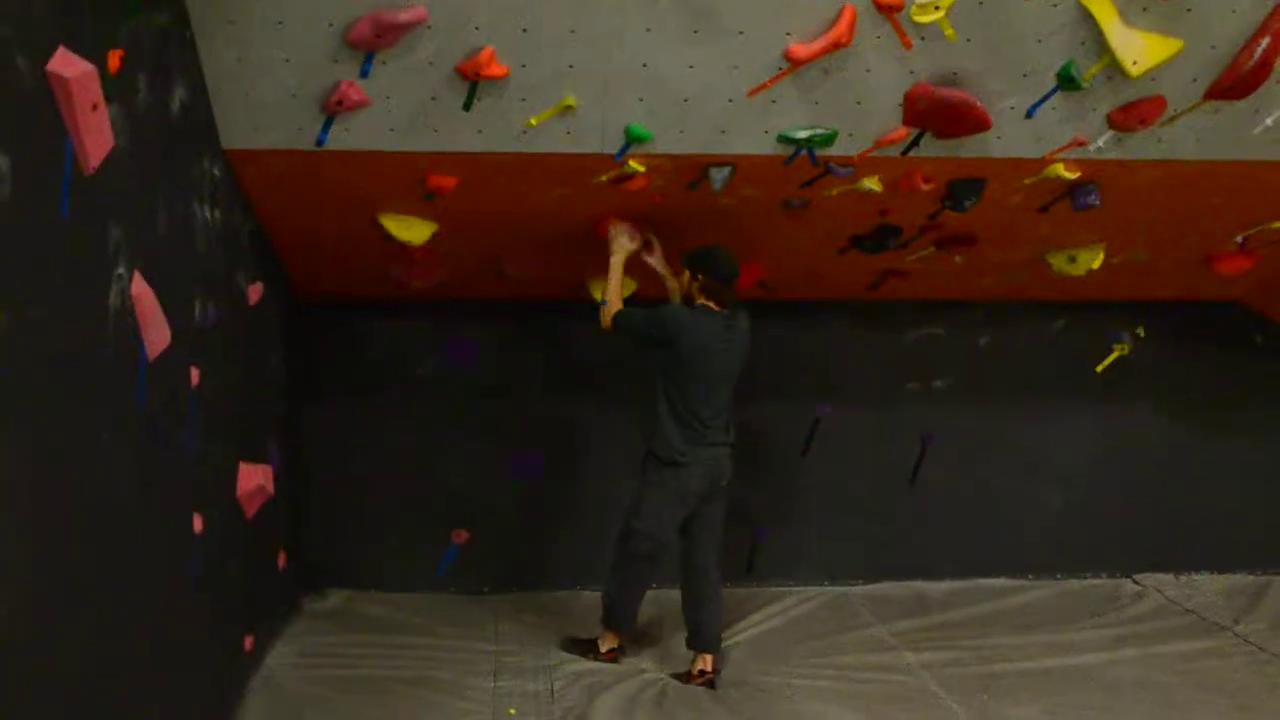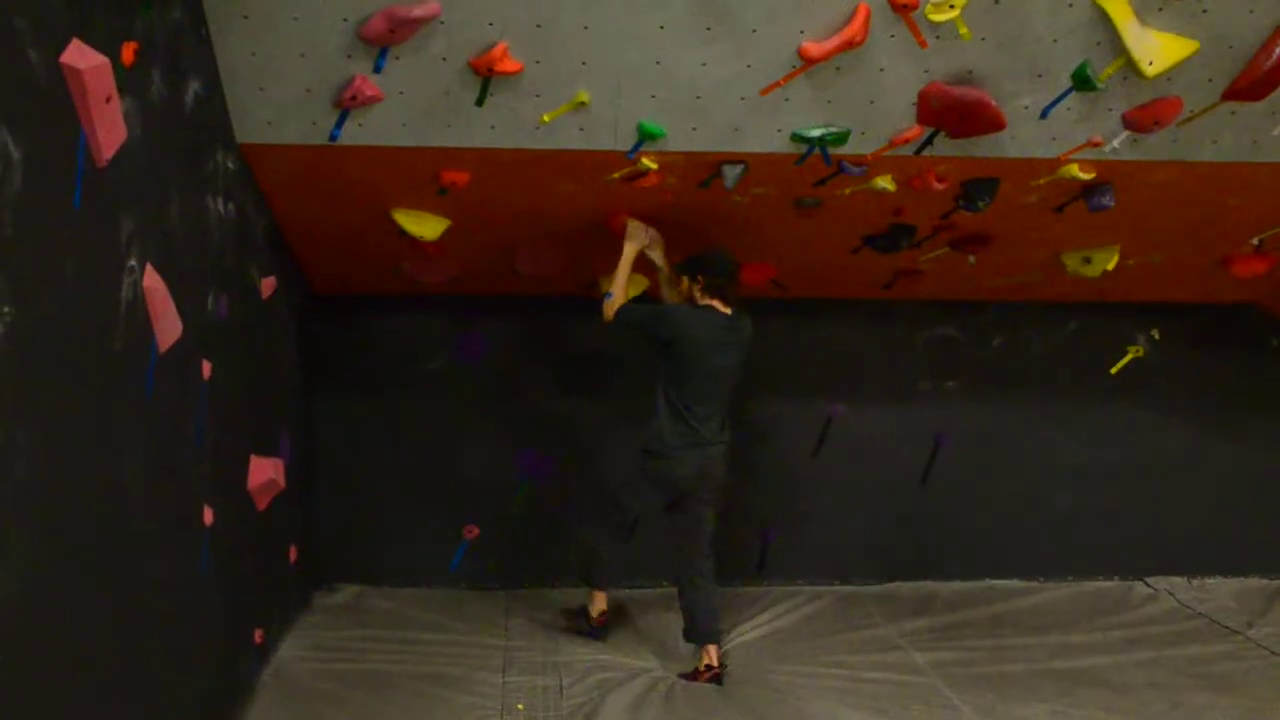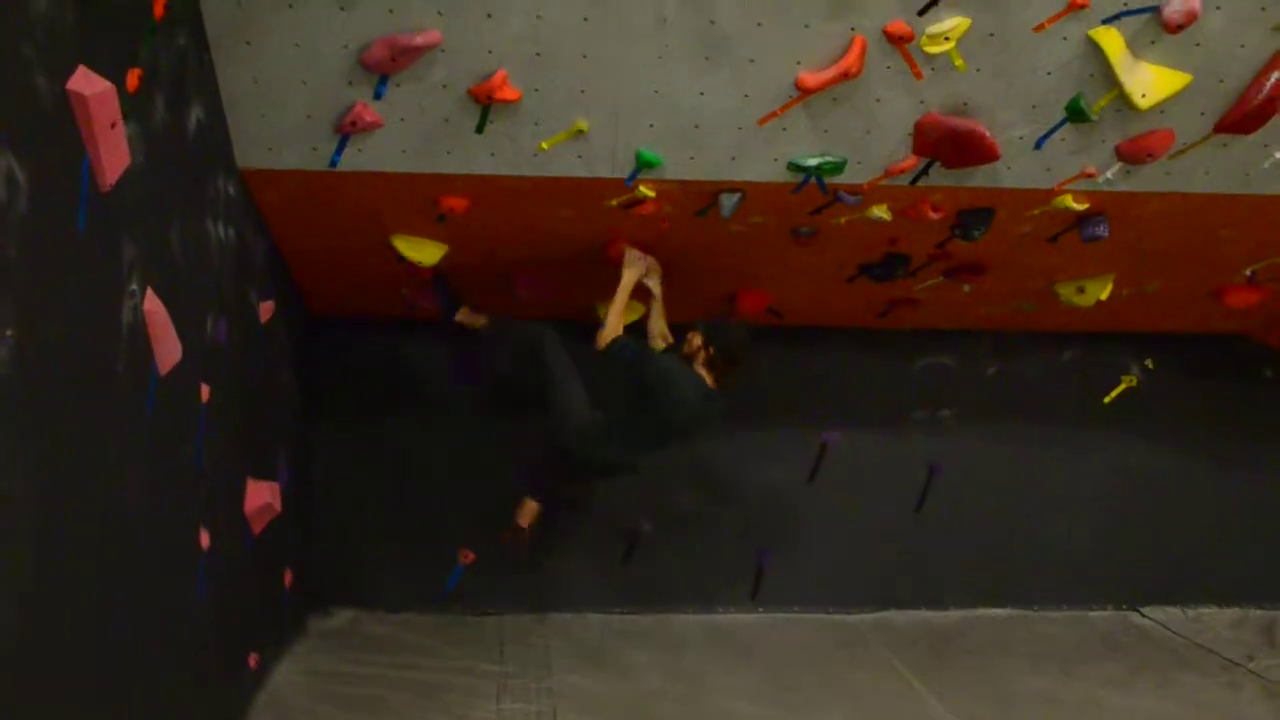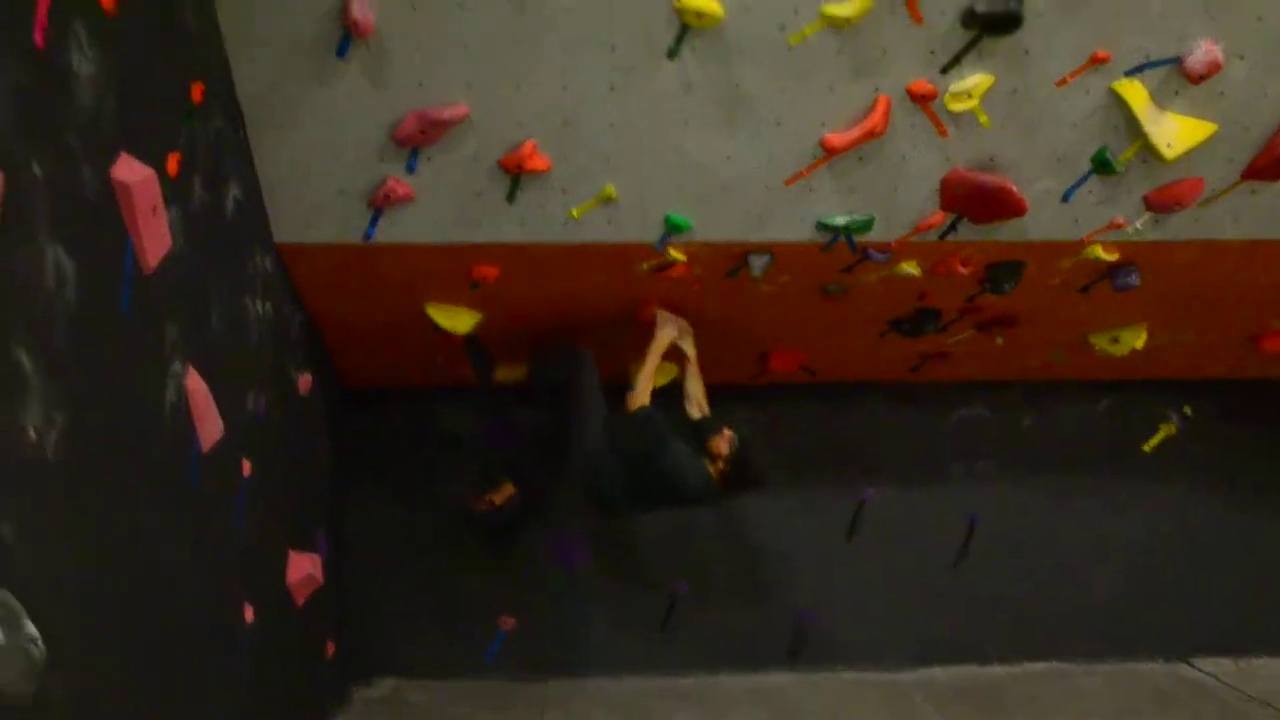
dt=0.7s
person 1, frame 1
left shoulder: (677, 323)
right shoulder: (738, 324)
left elbow: (610, 318)
left wrist: (618, 258)
right wrist: (659, 269)
left hip: (676, 466)
right hip: (717, 463)
left knee: (637, 553)
right knee: (703, 563)
left ankle: (610, 641)
right ankle: (705, 664)
person 1, frame 2
left shoulder: (682, 322)
right shoulder: (740, 327)
left elbow: (612, 310)
left wrist: (631, 250)
right wrist: (659, 260)
left hip: (669, 458)
right hip: (712, 461)
left knee: (609, 521)
right knee: (696, 557)
left ankle: (596, 611)
right ankle: (710, 659)
person 1, frame 3
left shoulder: (670, 374)
right shoulder: (711, 403)
left elbow: (605, 339)
right elbow: (661, 342)
left wrist: (629, 279)
right wrist: (655, 292)
left hip: (591, 437)
right hip: (611, 456)
left knee: (543, 339)
right knee: (567, 450)
left ankle: (463, 315)
right ankle: (523, 524)
person 1, frame 4
left shoulder: (679, 465)
right shoulder: (707, 477)
left elbow: (636, 405)
right elbow: (696, 407)
left wrist: (660, 343)
right wrist: (689, 353)
left hip: (597, 470)
left knee: (579, 362)
